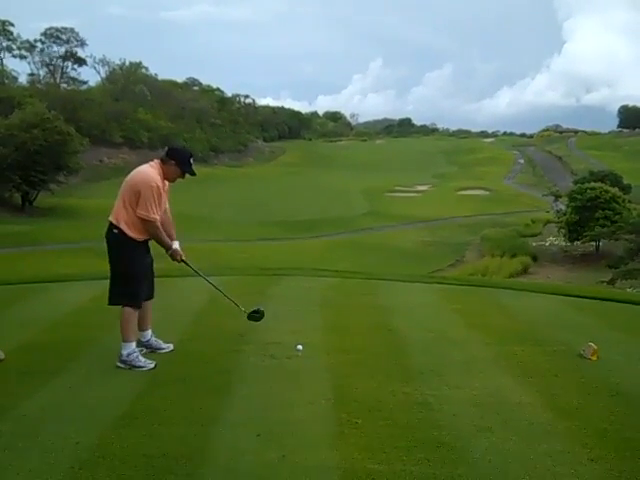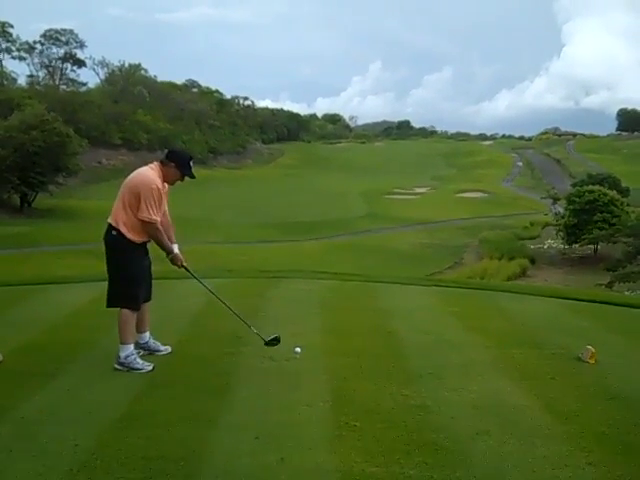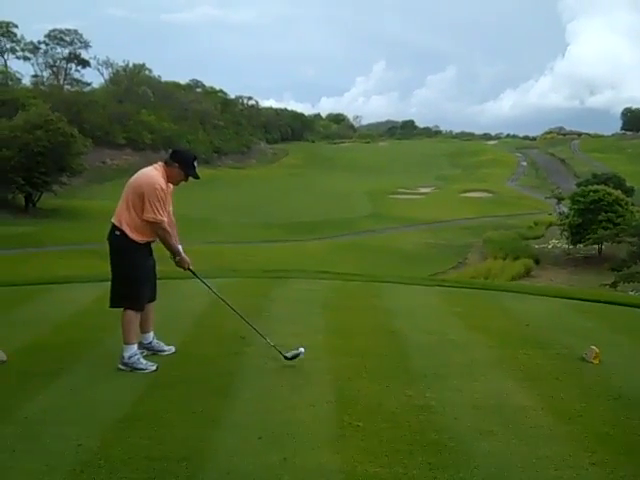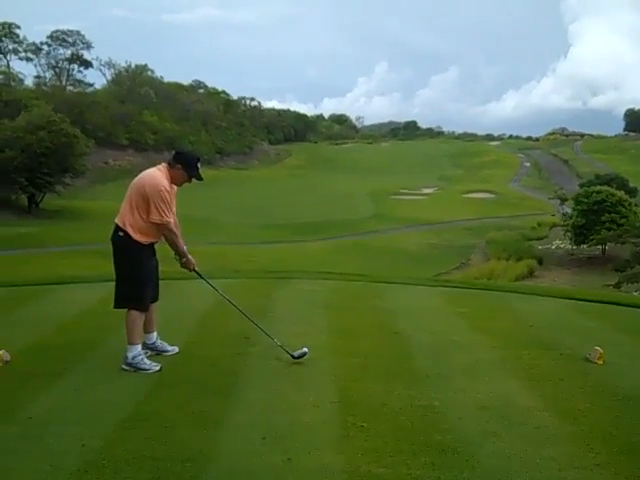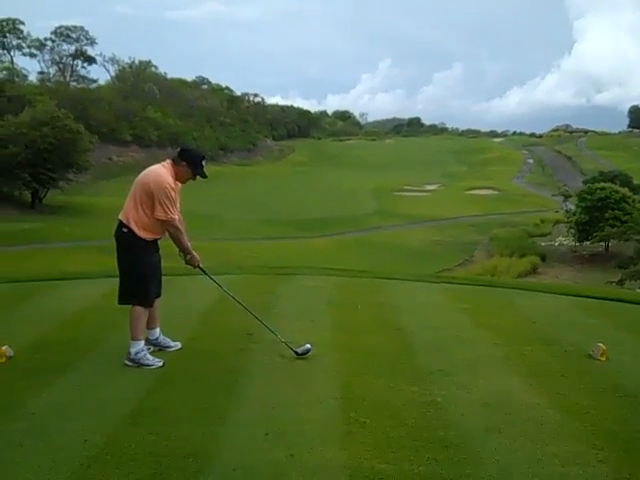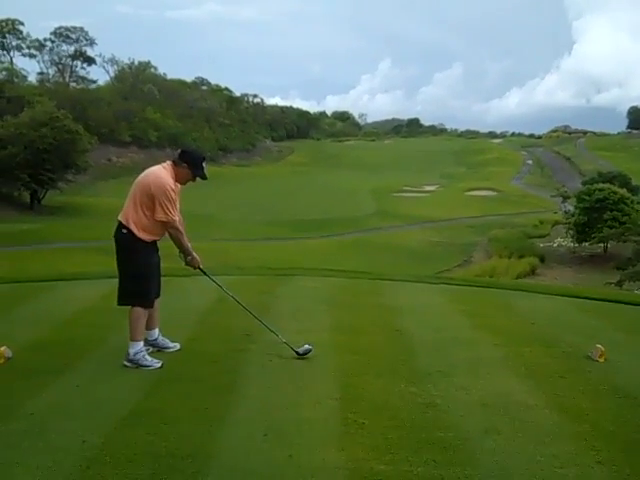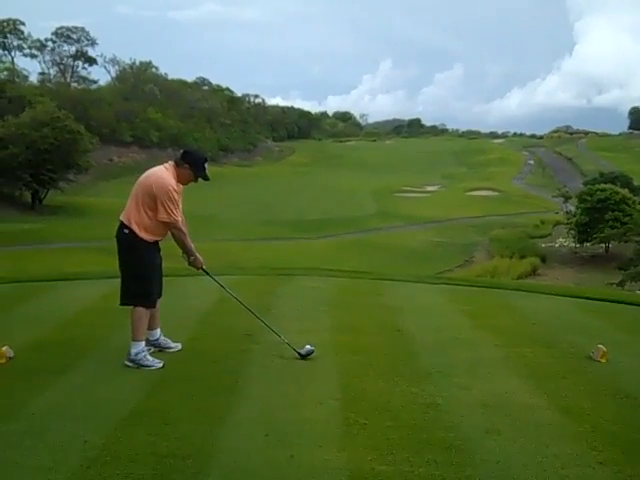
dt=0.2s
person 1, frame 1
left shoulder: (159, 177)
right shoulder: (150, 180)
left elbow: (164, 213)
right elbow: (151, 223)
left wrist: (175, 242)
right wrist: (169, 248)
left hip: (135, 238)
right hip: (124, 239)
left knee: (145, 292)
right knee: (131, 297)
left ankle: (145, 339)
right ankle: (127, 353)
person 1, frame 2
left shoulder: (159, 179)
right shoulder: (150, 182)
left elbow: (164, 217)
right elbow: (152, 225)
left wrist: (174, 246)
right wrist: (170, 252)
left hip: (134, 240)
right hip: (123, 241)
left knee: (143, 294)
right knee: (130, 299)
left ankle: (143, 341)
right ankle: (125, 355)
person 1, frame 3
left shoulder: (163, 179)
right shoulder: (154, 183)
left elbow: (168, 218)
right elbow: (160, 227)
left wrist: (178, 248)
right wrist: (177, 254)
left hip: (139, 240)
right hip: (127, 241)
left knee: (147, 294)
right knee: (133, 299)
left ankle: (147, 341)
right ankle: (129, 355)
person 1, frame 4
left shoulder: (166, 179)
right shoulder: (158, 184)
left elbow: (172, 219)
right elbow: (166, 228)
left wrist: (183, 249)
right wrist: (184, 255)
left hip: (142, 241)
right hip: (130, 242)
left knee: (150, 295)
right knee: (137, 300)
left ankle: (151, 341)
right ankle: (133, 356)
person 1, frame 5
left shoulder: (170, 176)
right shoulder: (163, 181)
left elbow: (176, 216)
right elbow: (171, 225)
left wrist: (187, 246)
right wrist: (188, 253)
left hip: (145, 237)
right hip: (134, 238)
left knee: (152, 291)
right knee: (141, 295)
left ankle: (154, 337)
right ankle: (136, 351)
person 1, frame 6
left shoulder: (169, 176)
right shoulder: (163, 183)
left elbow: (176, 217)
right elbow: (172, 226)
left wrist: (187, 248)
right wrist: (189, 253)
left hip: (144, 237)
right hip: (133, 239)
left knee: (151, 292)
right knee: (141, 296)
left ankle: (152, 337)
right ankle: (135, 352)
person 1, frame 7
left shoulder: (171, 176)
right shoulder: (166, 183)
left elbow: (179, 218)
right elbow: (174, 226)
left wrist: (190, 248)
right wrist: (192, 254)
left hip: (146, 237)
right hip: (135, 239)
left knee: (153, 292)
right knee: (143, 296)
left ankle: (154, 337)
right ankle: (136, 352)
